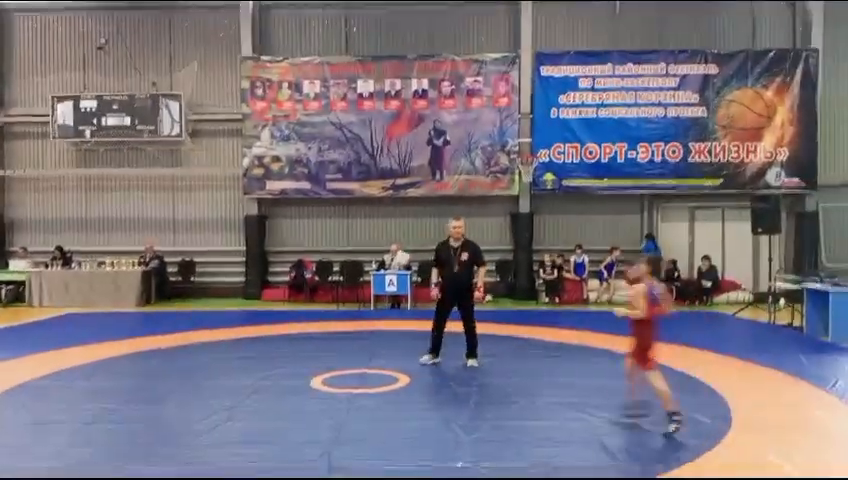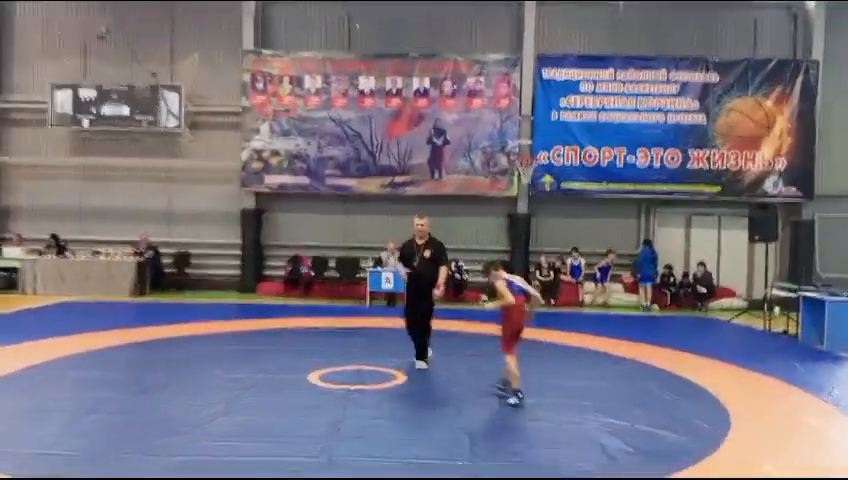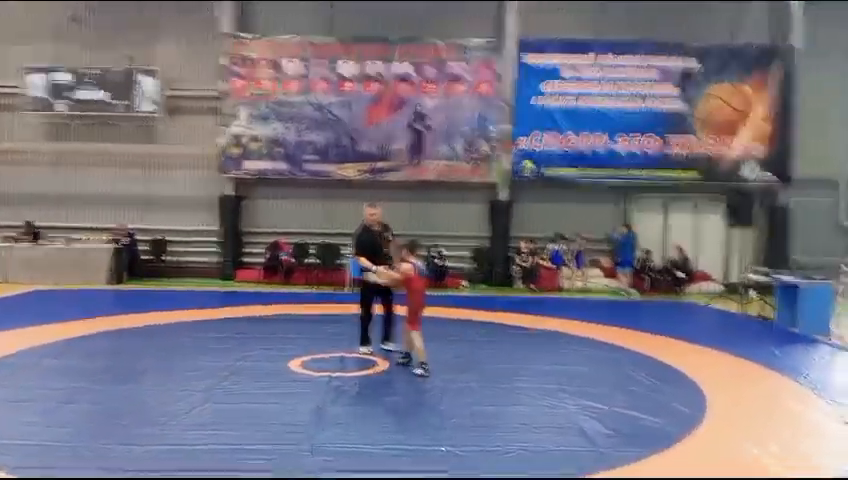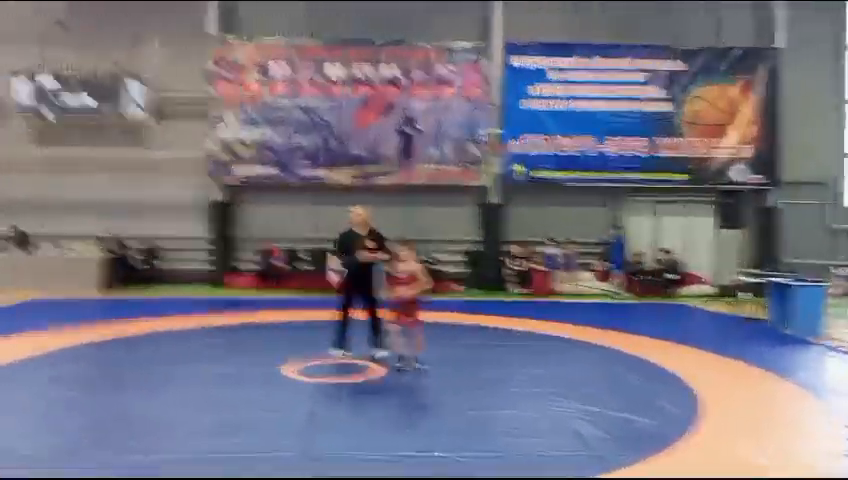
dt=1s
person 1, frame 1
left shoulder: (472, 247)
right shoulder: (441, 247)
left elbow: (481, 268)
right elbow: (436, 268)
left wrist: (479, 288)
right wrist: (435, 285)
left hip: (466, 292)
right hip: (446, 291)
left knee: (469, 325)
right knee: (438, 323)
left ankle: (472, 356)
right ankle: (433, 354)
person 1, frame 2
left shoulder: (437, 245)
right shoulder: (407, 245)
left elbow: (443, 267)
right elbow: (401, 263)
left wrist: (439, 286)
right wrist: (402, 270)
left hip: (428, 291)
right hip: (412, 289)
left knee: (423, 324)
right knee: (410, 322)
left ankle: (421, 358)
right ankle: (425, 350)
person 1, frame 3
left shoulder: (385, 227)
right shoulder: (362, 234)
right elbow: (360, 258)
right wrist: (374, 268)
right hip: (370, 277)
left knee: (389, 307)
right knee: (367, 310)
left ankle: (387, 340)
right ankle: (364, 343)
person 1, frame 4
left shoulder: (375, 236)
right shoulder: (345, 236)
left elbow: (385, 255)
right elbow: (337, 256)
left wrist: (371, 256)
left hip: (366, 279)
right hip: (349, 279)
left knee: (372, 313)
right knee: (343, 313)
left ankle: (378, 347)
right ankle: (339, 346)
person 2, frame 1
left shoulder: (640, 288)
right shoulder: (659, 287)
left elbow: (642, 313)
right elbow: (668, 308)
left wrist: (624, 312)
left hip: (642, 336)
right hip: (649, 334)
left knee: (654, 377)
right knee: (630, 367)
left ankle: (674, 415)
right ankle: (634, 404)
person 2, frame 2
left shoulder: (499, 282)
right shoulder: (518, 279)
left elbow: (510, 300)
right elbow: (537, 296)
left wrist: (494, 304)
left hip: (509, 322)
right hip: (520, 321)
left knee: (509, 356)
right knee: (511, 354)
left ankle: (517, 393)
right ankle: (505, 383)
person 2, frame 3
left shoulder: (404, 266)
right shoulder: (419, 264)
left elbow: (392, 281)
right wrist: (387, 272)
left hip: (414, 301)
right hip: (420, 299)
left knee: (415, 332)
right knee: (408, 327)
left ankle: (423, 365)
right ankle: (407, 355)
person 2, frame 4
left shoulder: (415, 267)
right shoulder: (394, 267)
left elbow: (426, 284)
left wrist: (411, 291)
right wrist: (393, 293)
left hip: (411, 302)
right hip: (398, 303)
left knee: (414, 331)
right knee: (395, 330)
left ankle: (416, 359)
right ankle: (402, 359)
